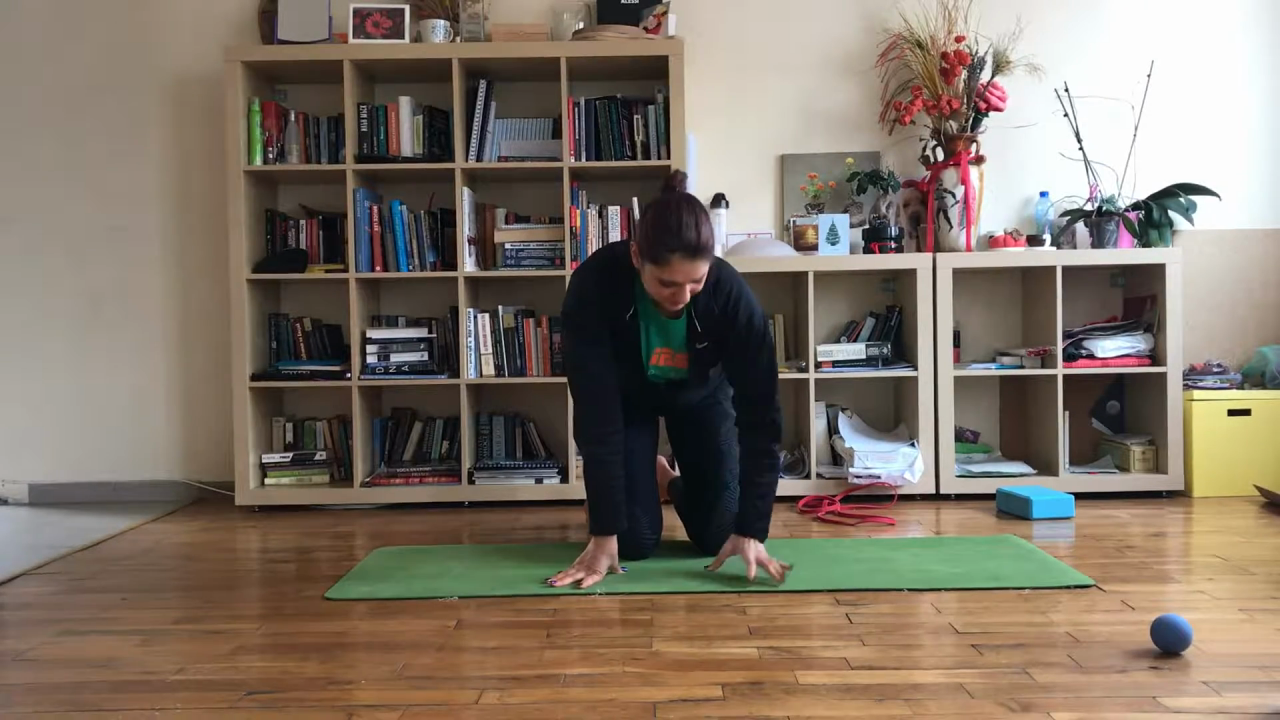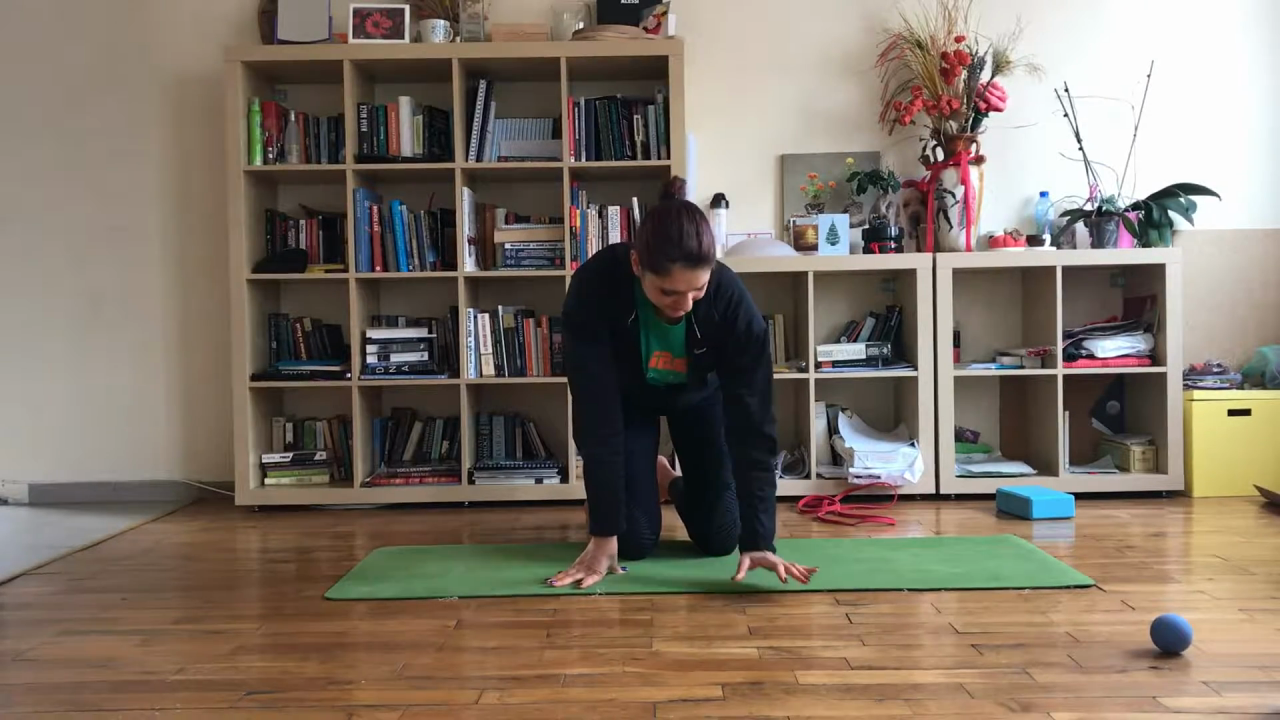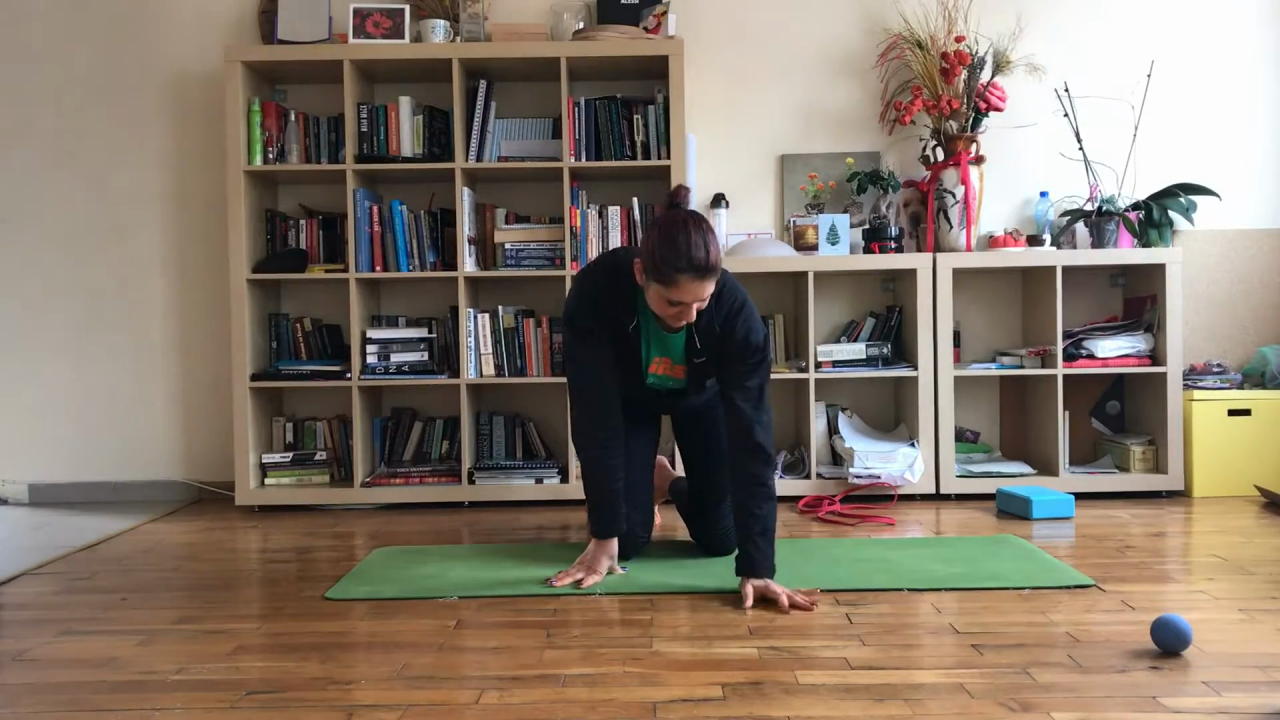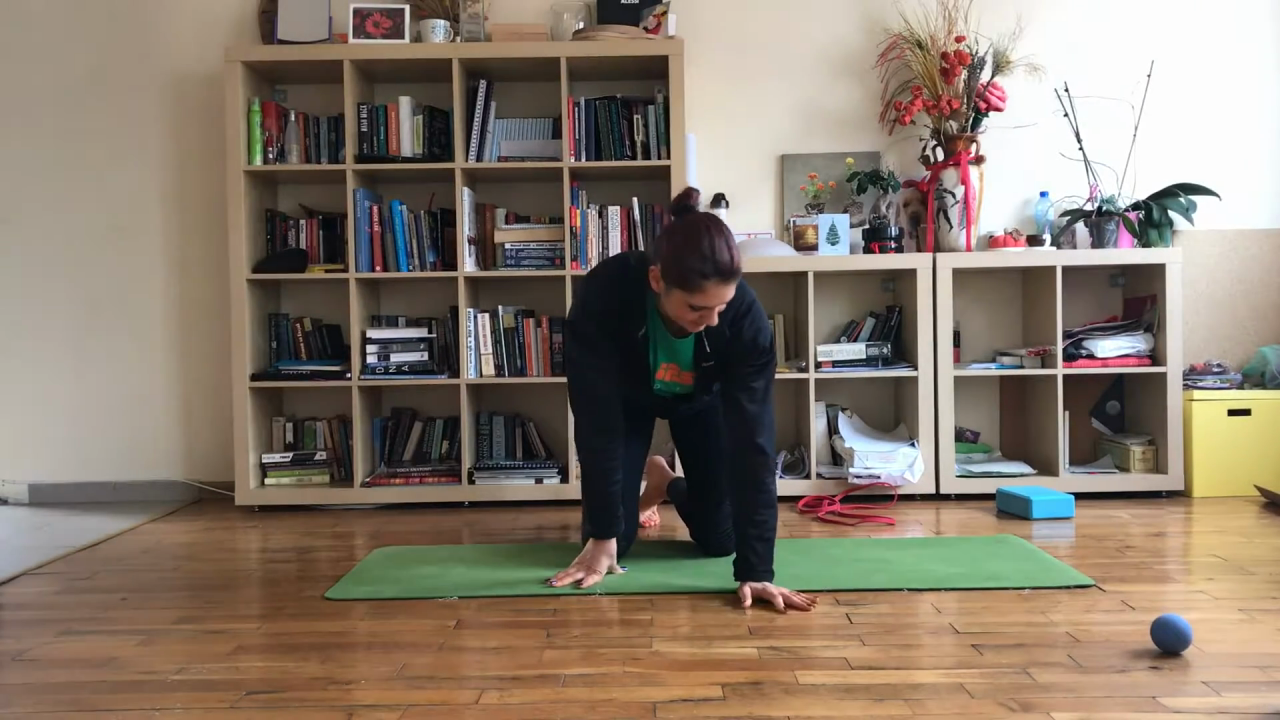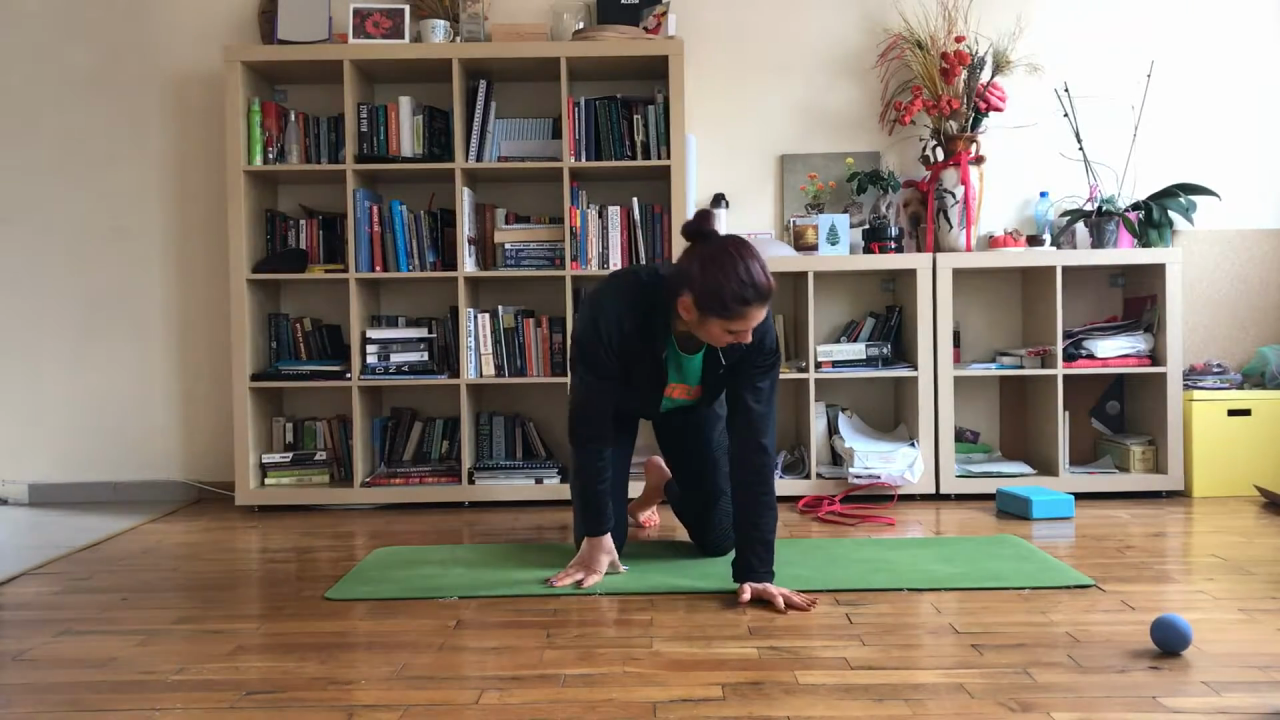
dt=0.2s
person 1, frame 1
left shoulder: (732, 295)
right shoulder: (594, 286)
left elbow: (759, 412)
right elbow: (595, 413)
left wrist: (751, 526)
right wrist: (603, 535)
left hip: (700, 394)
right hip: (626, 395)
left knee: (716, 536)
right knee: (634, 540)
left ankle: (672, 484)
right ankle: (652, 479)
person 1, frame 2
left shoulder: (732, 301)
right shoulder: (594, 288)
left elbow: (751, 422)
right elbow: (596, 415)
left wrist: (758, 539)
right wrist: (603, 535)
left hip: (701, 394)
right hip: (628, 397)
left knee: (719, 537)
right knee: (634, 539)
left ankle: (670, 483)
right ankle: (650, 482)
person 1, frame 3
left shoulder: (734, 309)
right shoulder: (596, 291)
left elbow: (749, 436)
right elbow: (595, 418)
left wrist: (757, 566)
right wrist: (603, 537)
left hip: (704, 396)
right hip: (630, 396)
left knee: (721, 538)
right knee: (628, 539)
left ankle: (672, 484)
right ankle: (649, 483)
person 1, frame 4
left shoulder: (744, 318)
right shoulder: (603, 293)
left elbow: (751, 440)
right elbow: (595, 420)
left wrist: (756, 570)
right wrist: (601, 538)
left hip: (703, 400)
right hip: (629, 399)
left knee: (720, 539)
right knee: (614, 538)
left ankle: (668, 484)
right ankle: (639, 485)
person 1, frame 5
left shoulder: (754, 329)
right shoulder: (613, 311)
left elbow: (753, 442)
right elbow: (587, 425)
left wrist: (756, 572)
right wrist: (595, 533)
left hip: (691, 405)
right hip: (615, 401)
left knee: (719, 537)
right knee: (603, 546)
left ankle: (665, 482)
